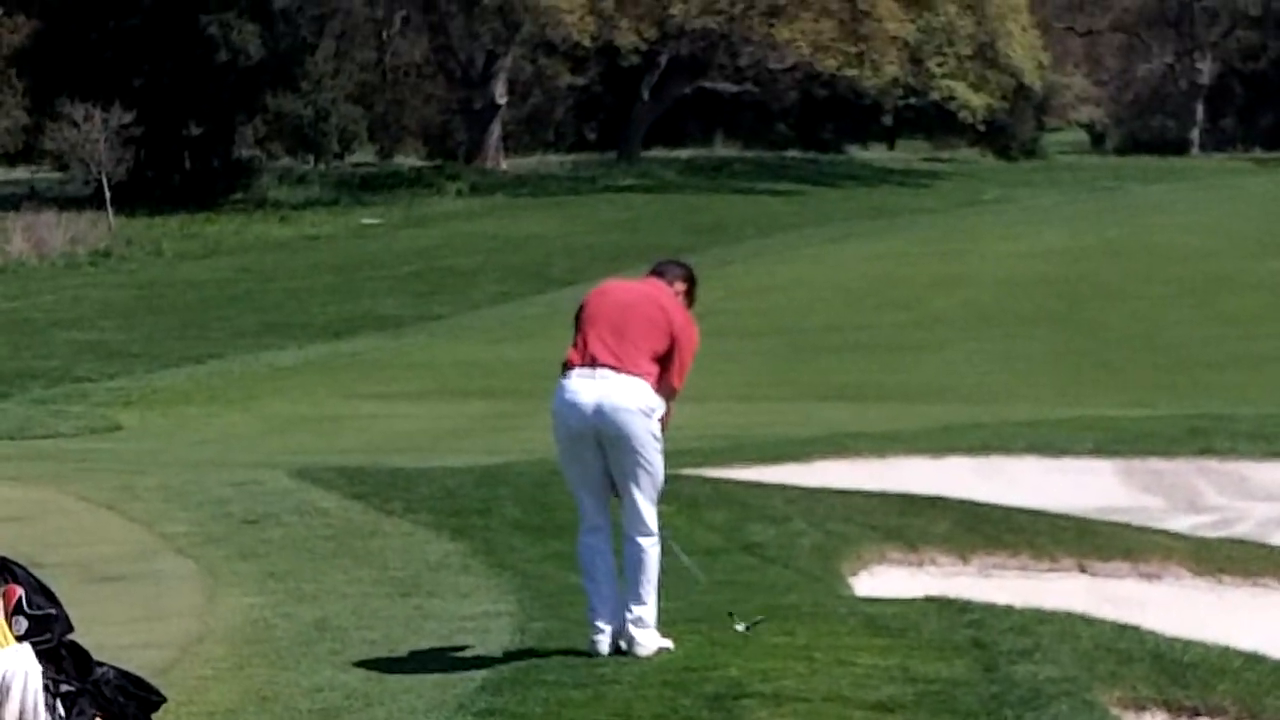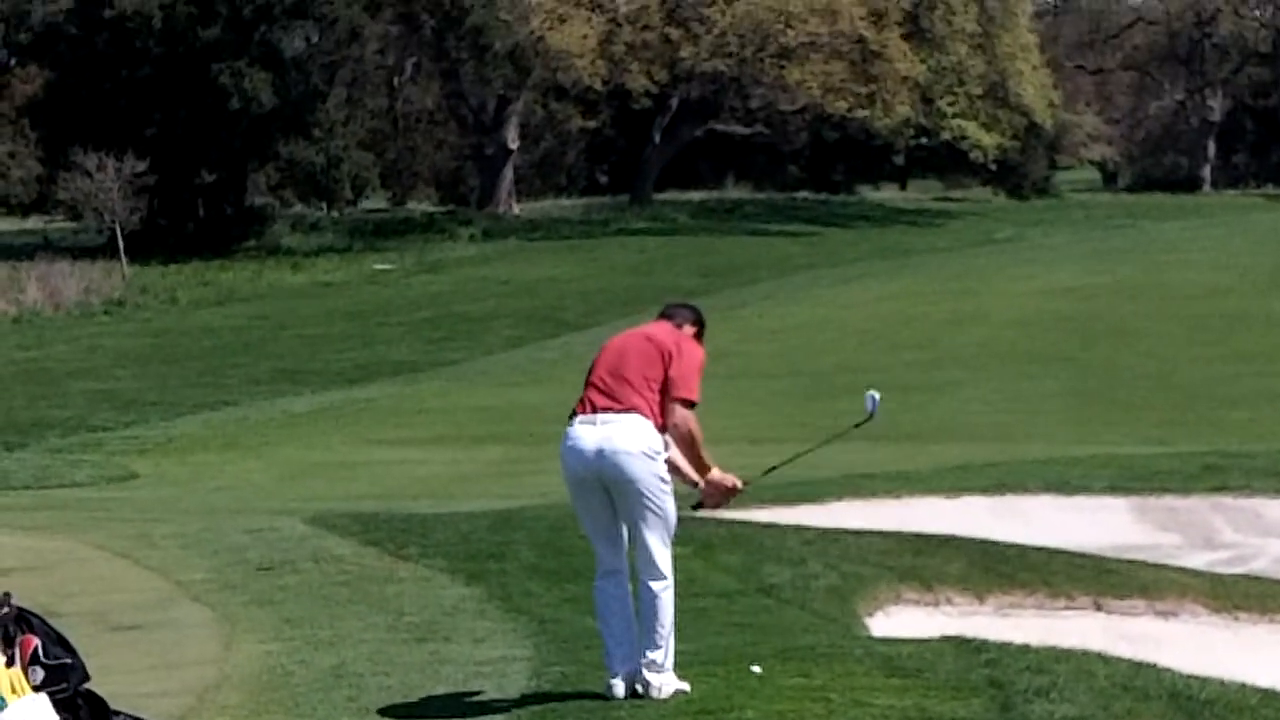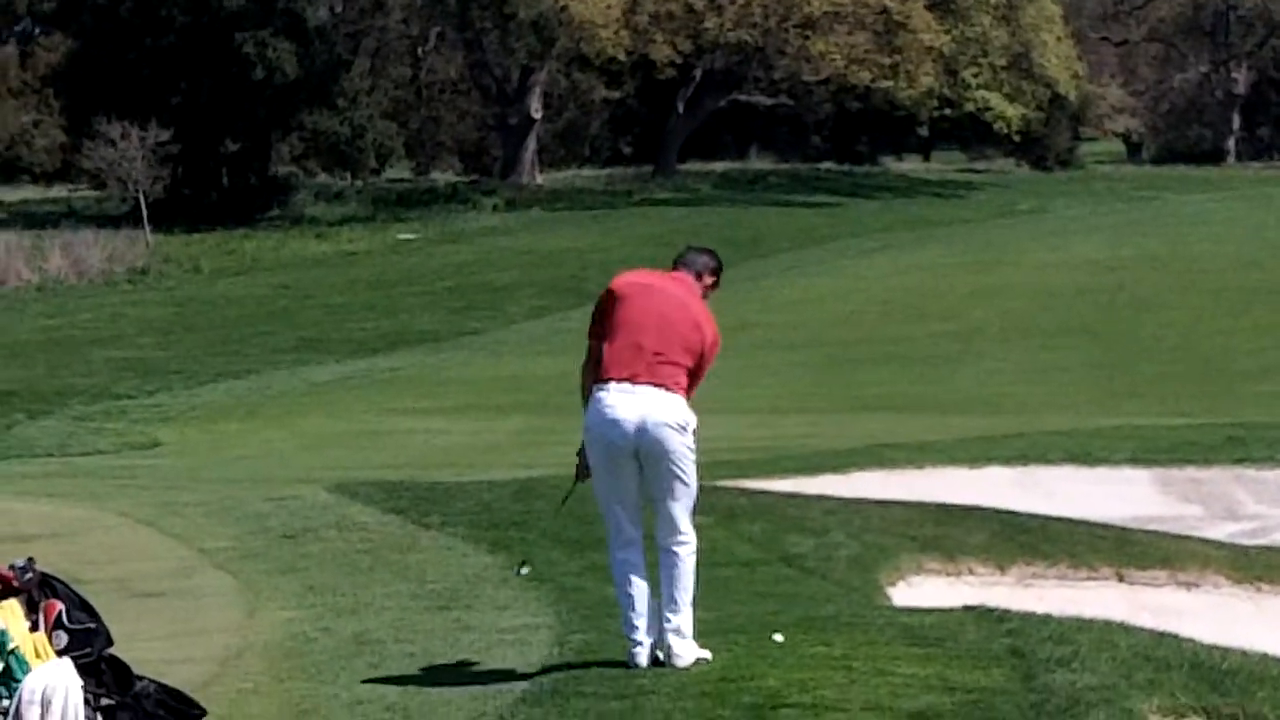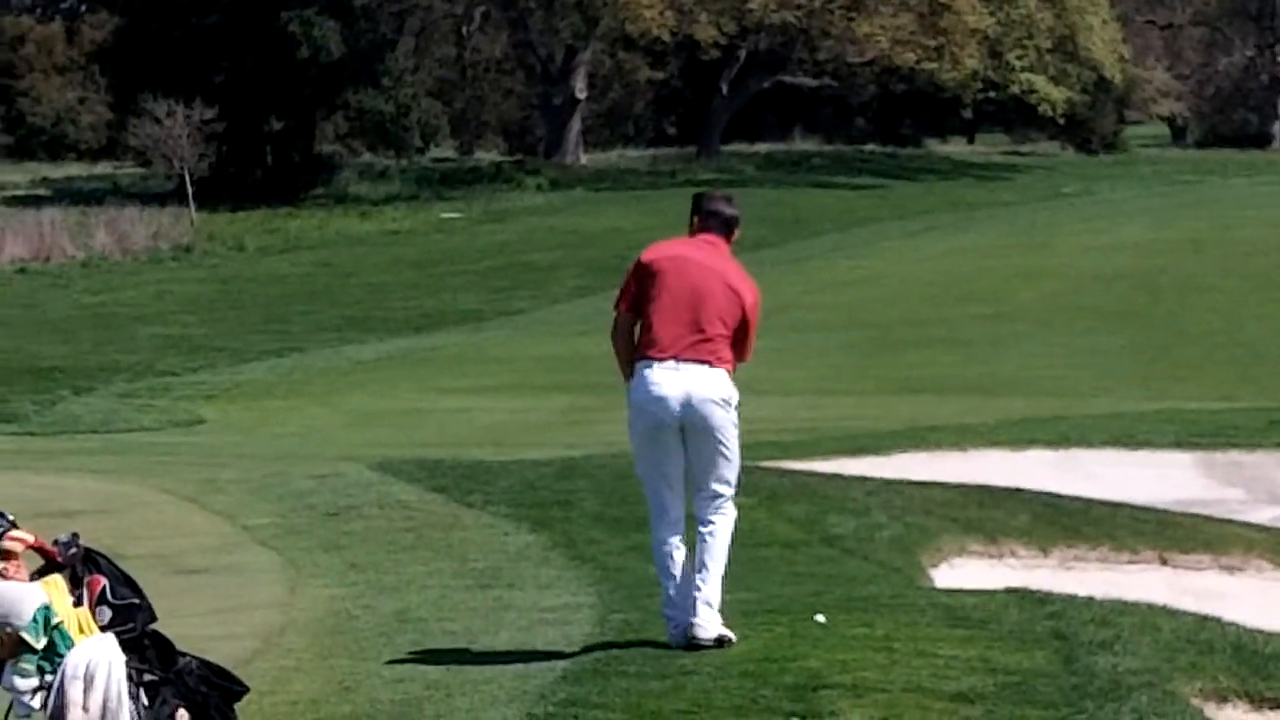
dt=0.4s
person 1, frame 1
left shoulder: (601, 292)
right shoulder: (681, 318)
right elbow: (665, 398)
right wrist: (648, 456)
left hip: (572, 393)
right hip: (628, 396)
left knee: (593, 524)
right knee: (642, 526)
left ankle: (604, 631)
right ankle: (640, 632)
person 1, frame 2
left shoulder: (616, 343)
right shoulder: (684, 347)
right elbow: (679, 420)
left wrist: (699, 478)
right wrist: (708, 472)
left hip: (577, 440)
right hip: (629, 440)
left knee: (609, 568)
right knee: (655, 569)
left ankle: (621, 675)
right ankle: (656, 675)
person 1, frame 3
left shoulder: (624, 283)
right shoulder: (707, 323)
left elbow: (593, 359)
left wrist: (589, 432)
left hip: (609, 406)
right hip: (665, 412)
left knee: (625, 539)
right knee: (678, 537)
left ankle: (641, 645)
right ankle: (679, 643)
person 1, frame 4
left shoulder: (654, 256)
right shoulder: (744, 285)
left elbow: (621, 332)
left hip: (652, 382)
right hip: (708, 386)
left knee: (666, 515)
right knee: (716, 508)
left ankle: (680, 623)
right ankle: (705, 615)
